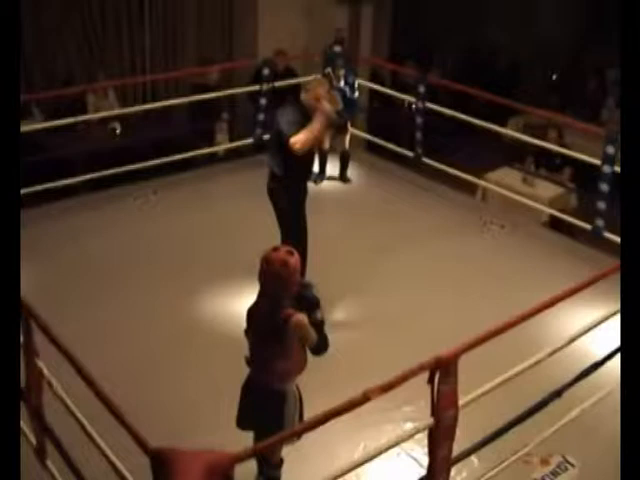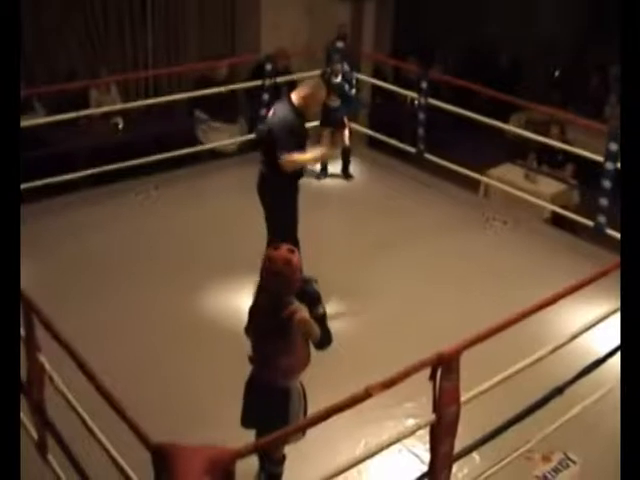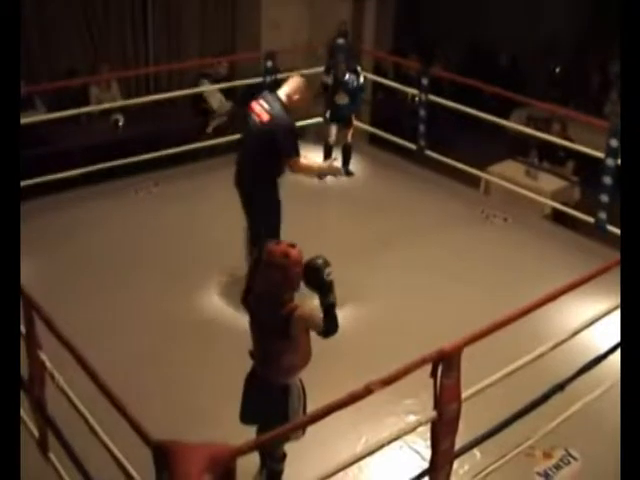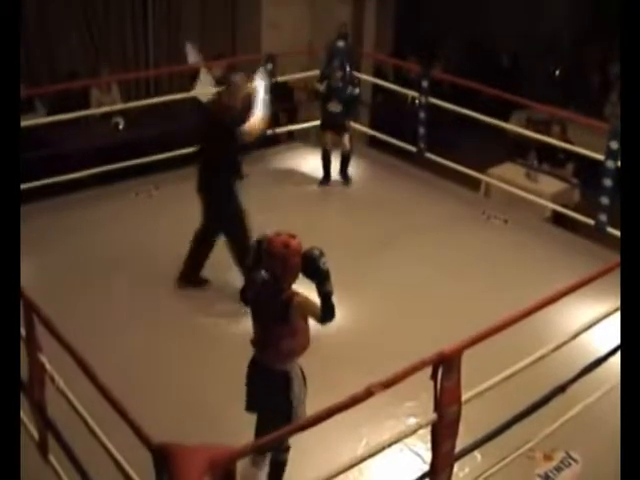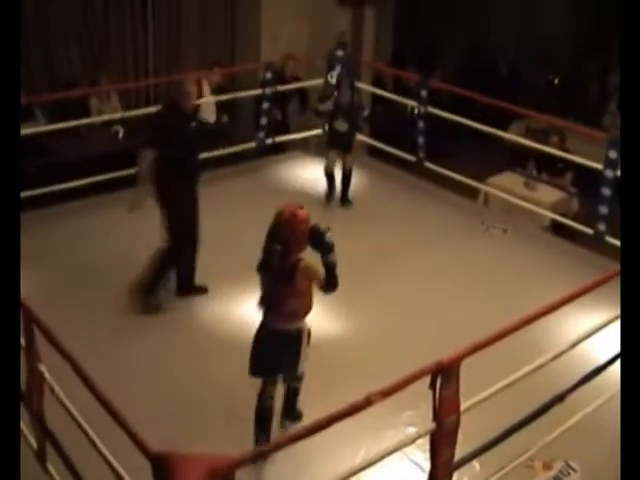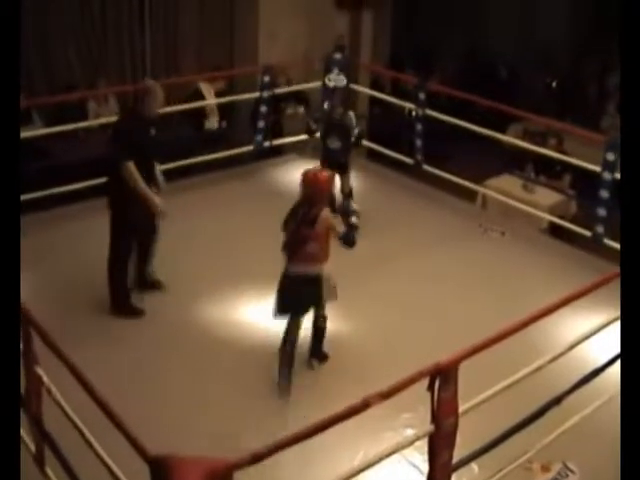
dt=0.5s
person 1, frame 1
left shoulder: (255, 309)
right shoulder: (295, 322)
right elbow: (320, 347)
right wrist: (315, 314)
left hip: (256, 384)
right hip: (281, 392)
left knee: (261, 436)
right knee: (273, 446)
person 1, frame 2
left shoulder: (258, 307)
right shoulder: (298, 319)
right elbow: (323, 341)
right wrist: (316, 308)
left hip: (259, 381)
right hip: (285, 388)
left knee: (263, 433)
right knee: (277, 444)
person 1, frame 3
left shoulder: (256, 301)
right shoulder: (298, 315)
right elbow: (329, 328)
left wrist: (258, 266)
right wrist: (327, 293)
left hip: (259, 378)
right hip: (284, 386)
left knee: (264, 429)
right knee: (277, 441)
person 1, frame 4
left shoulder: (257, 289)
right shoulder: (297, 302)
right elbow: (327, 316)
left wrist: (256, 260)
right wrist: (323, 282)
left hip: (260, 366)
right hip: (285, 373)
left knee: (265, 415)
right knee: (282, 432)
left ankle: (259, 454)
person 1, frame 5
left shoulder: (269, 258)
right shoulder: (304, 267)
right elbow: (330, 286)
left wrist: (271, 239)
right wrist: (328, 255)
left hip: (268, 329)
right hip: (293, 331)
left knee: (267, 384)
right knee: (294, 374)
left ankle: (262, 438)
right ankle: (289, 414)
person 1, frame 6
left shoulder: (295, 211)
right shoulder: (325, 217)
left elbow: (287, 231)
right elbow: (349, 241)
right wrist: (352, 221)
left hip: (291, 274)
right hip: (314, 275)
left knee: (294, 321)
right knee: (320, 312)
left ankle: (285, 371)
right ankle: (315, 355)
person 2, frame 1
left shoulder: (305, 112)
right shoulder: (288, 114)
right elbow: (298, 146)
left wrist: (329, 116)
right wrist: (320, 120)
left hip: (295, 183)
right hip: (283, 186)
left knee: (294, 236)
right knee: (295, 238)
person 2, frame 2
left shoulder: (293, 111)
right shoulder: (283, 118)
right elbow: (287, 162)
left wrist: (315, 154)
right wrist: (318, 154)
left hip: (284, 183)
right hip: (276, 186)
left knee: (288, 234)
right knee: (282, 237)
person 2, frame 3
left shoulder: (260, 101)
right shoulder: (282, 122)
right elbow: (294, 165)
right wrist: (326, 168)
left hip: (244, 176)
right hip: (261, 181)
left knee: (256, 224)
right knee: (268, 235)
person 2, frame 4
left shoulder: (212, 108)
right shoulder: (223, 118)
right elbow: (251, 130)
right wrist: (261, 91)
left hip: (209, 181)
right hip: (220, 185)
left knee: (210, 228)
right knee: (239, 237)
left ankle: (189, 275)
person 2, frame 5
left shoulder: (189, 114)
right shoulder: (163, 119)
right elbow: (148, 156)
left hip: (188, 184)
right hip: (172, 187)
left knee: (188, 235)
right knee: (178, 239)
left ankle: (186, 284)
right ankle: (146, 289)
person 2, frame 6
left shoulder: (146, 120)
right shoulder: (126, 127)
right elbow: (127, 168)
left wrist: (156, 174)
right wrist: (151, 197)
left hip: (141, 190)
right hip: (124, 193)
left knee: (147, 232)
right knee: (122, 246)
left ankle: (142, 278)
right ankle: (120, 301)
person 3, frame 1
left shoulder: (350, 81)
left elbow: (353, 100)
left hip: (343, 120)
left knee: (344, 149)
right knee: (324, 147)
left ankle: (343, 173)
right ankle: (321, 173)
person 3, frame 2
left shoulder: (347, 78)
right shoulder: (325, 78)
left elbow: (351, 97)
left hip: (341, 116)
right hip: (327, 115)
left knee: (346, 144)
right knee: (324, 144)
left ankle: (346, 170)
right ankle: (324, 170)
person 3, frame 3
left shoulder: (353, 77)
right shoulder: (332, 75)
left elbow: (360, 90)
right elbow: (325, 88)
left hip: (348, 113)
right hip: (334, 113)
left knee: (347, 142)
right knee: (329, 141)
left ankle: (345, 166)
person 3, frame 4
left shoulder: (347, 86)
right shoulder: (326, 84)
left elbow: (354, 101)
right elbow: (318, 93)
left wrist: (354, 87)
right wrist: (323, 79)
left hip: (342, 121)
right hip: (327, 121)
left knee: (346, 149)
right knee: (326, 148)
left ankle: (344, 172)
right ankle: (326, 175)
person 3, frame 5
left shoulder: (355, 104)
right shoulder: (332, 101)
left elbow: (363, 116)
right elbow: (319, 110)
right wrist: (324, 97)
left hip: (347, 140)
right hip: (334, 139)
left knee: (347, 168)
right knee: (329, 167)
left ankle: (344, 197)
right ankle: (330, 190)
person 3, frame 6
left shoulder: (348, 116)
right shoulder: (325, 116)
left elbow: (357, 137)
right elbow: (311, 131)
right wrist: (311, 124)
left hip: (342, 157)
right hip: (328, 156)
left knee: (346, 188)
left ankle: (348, 206)
right ankle: (332, 210)
